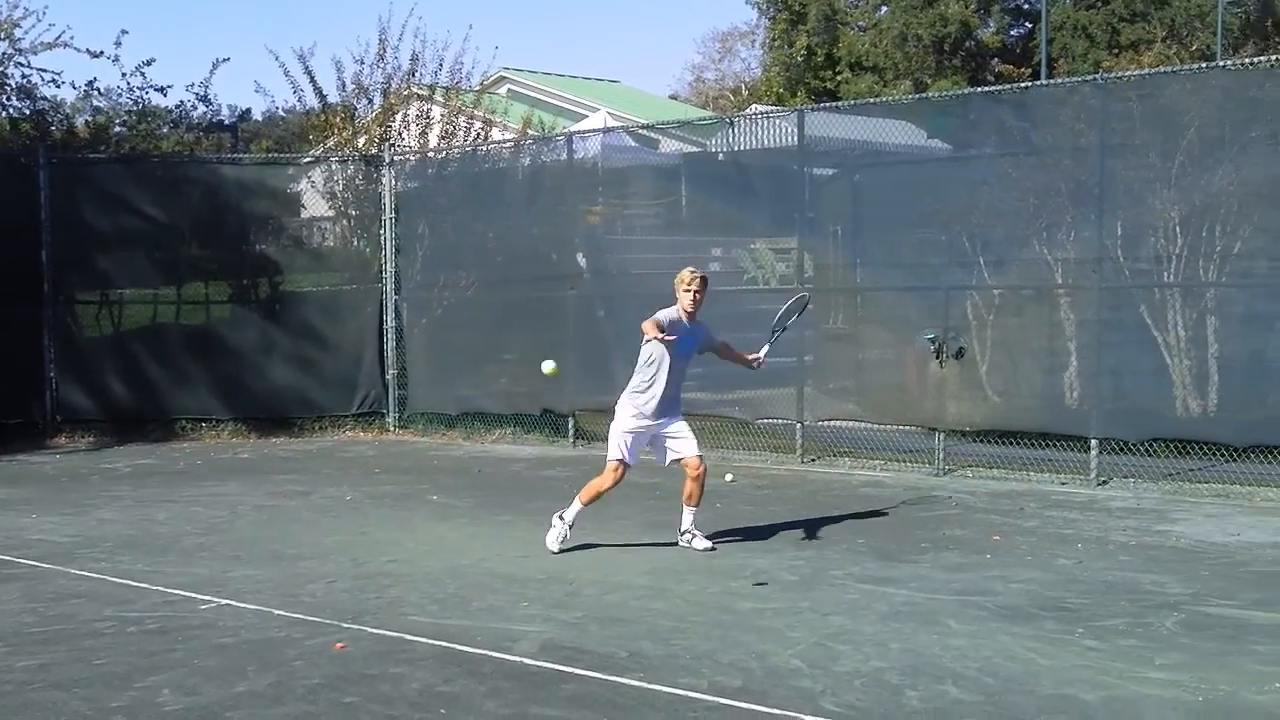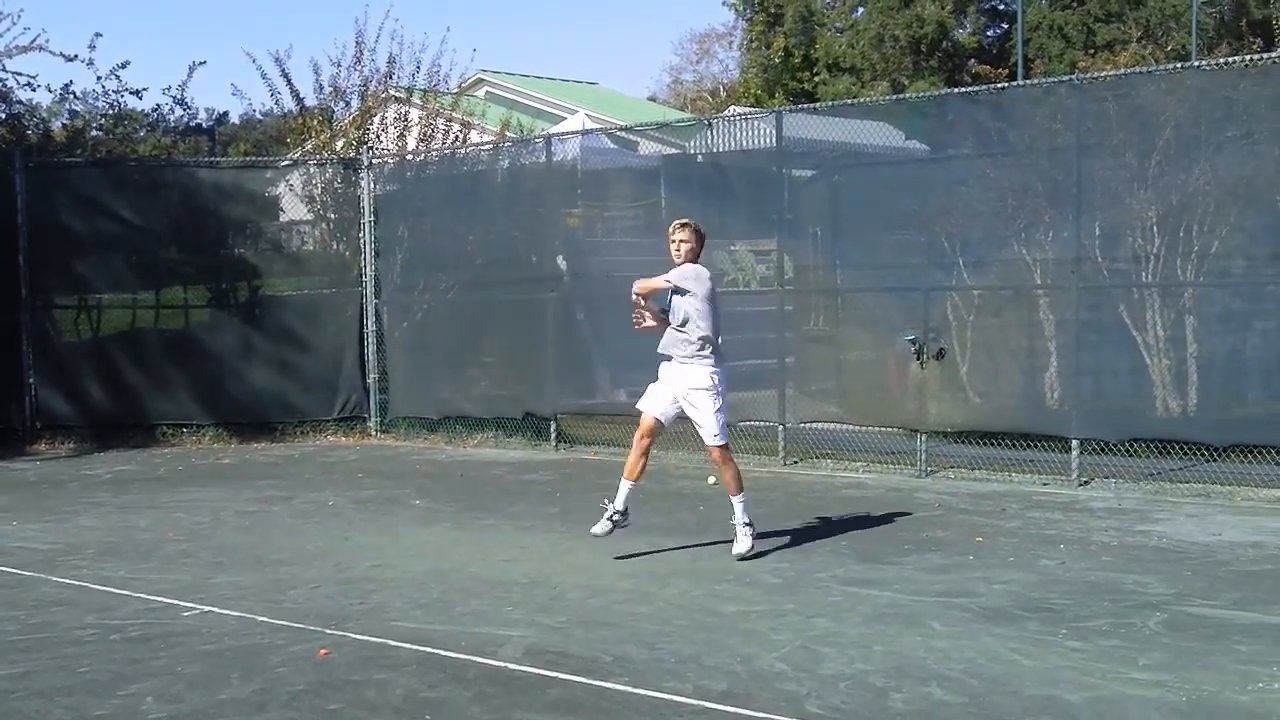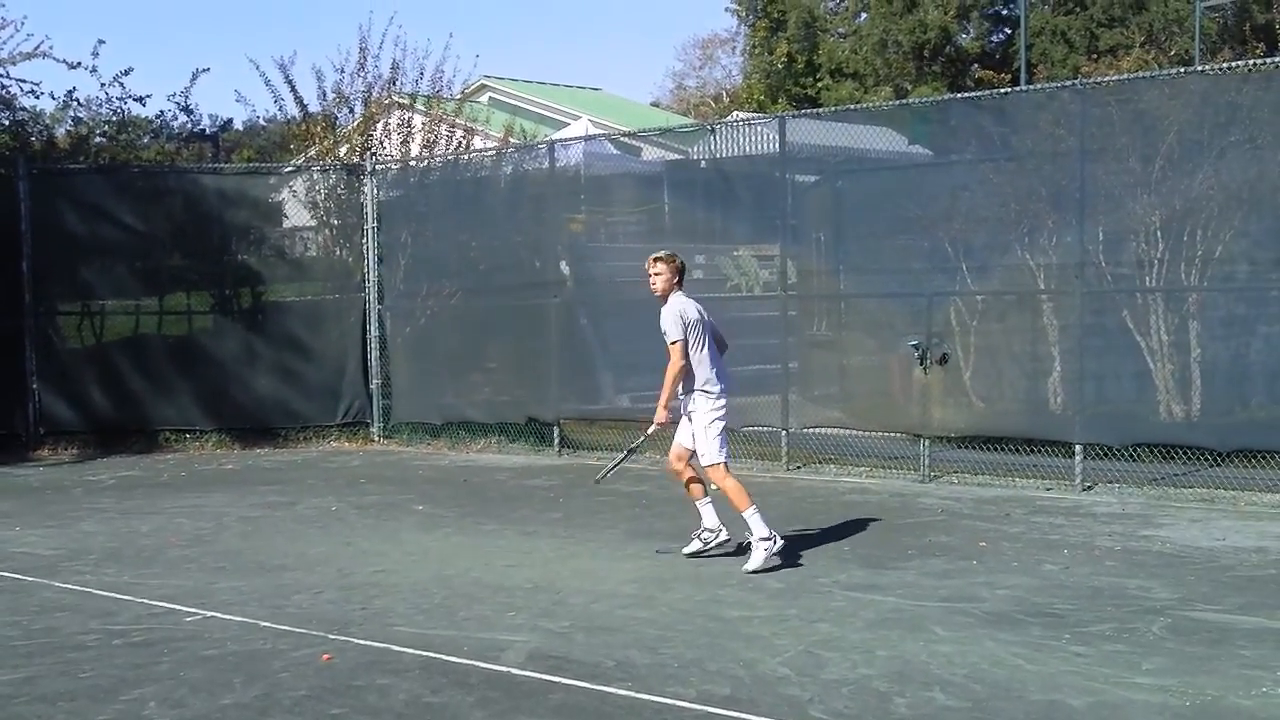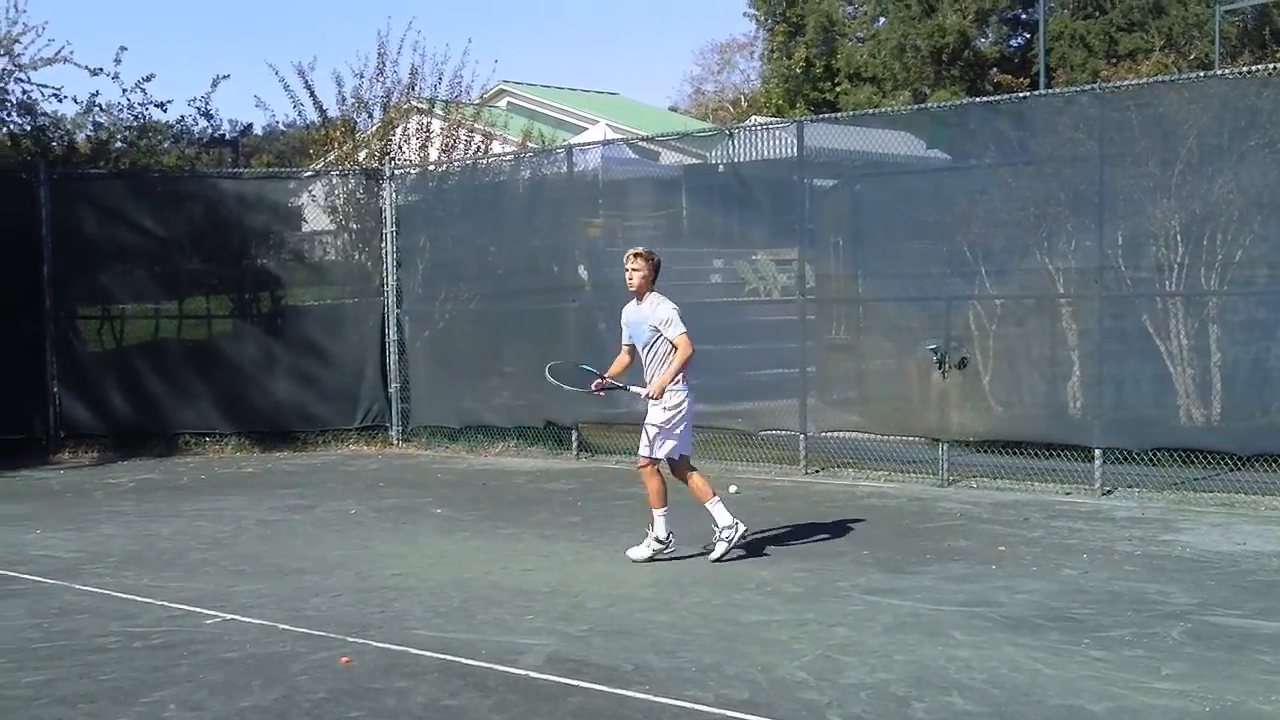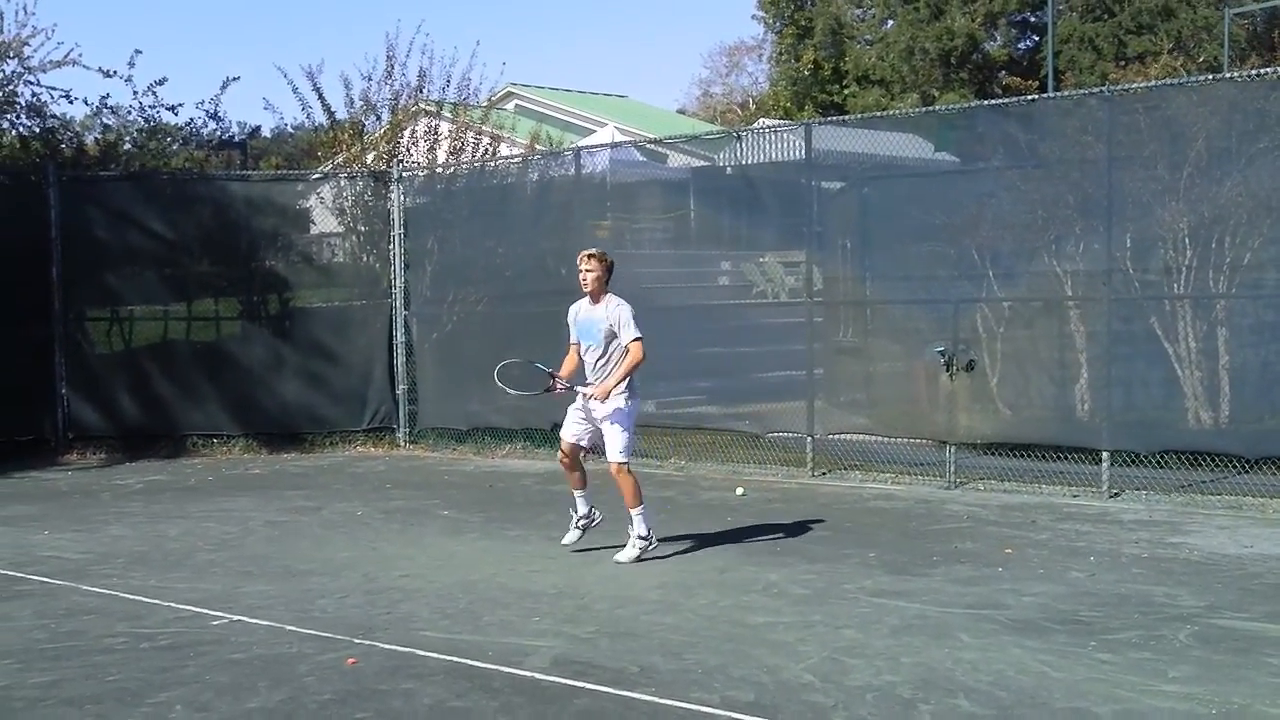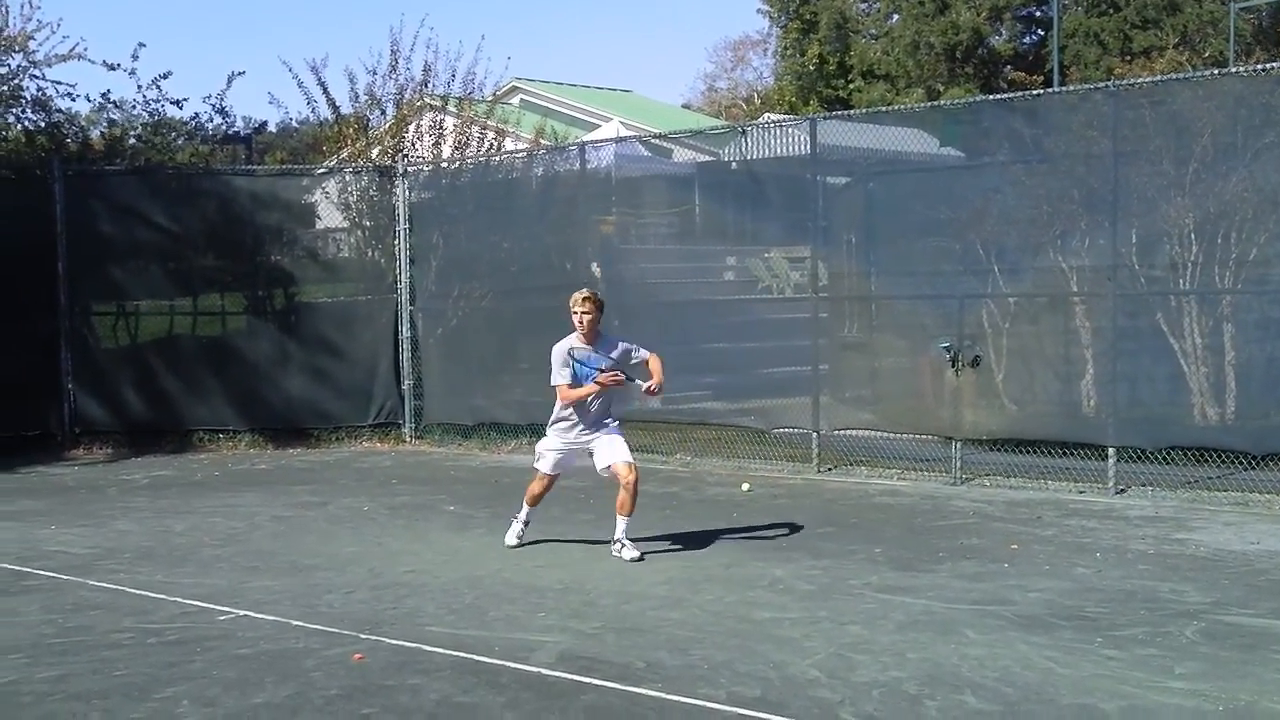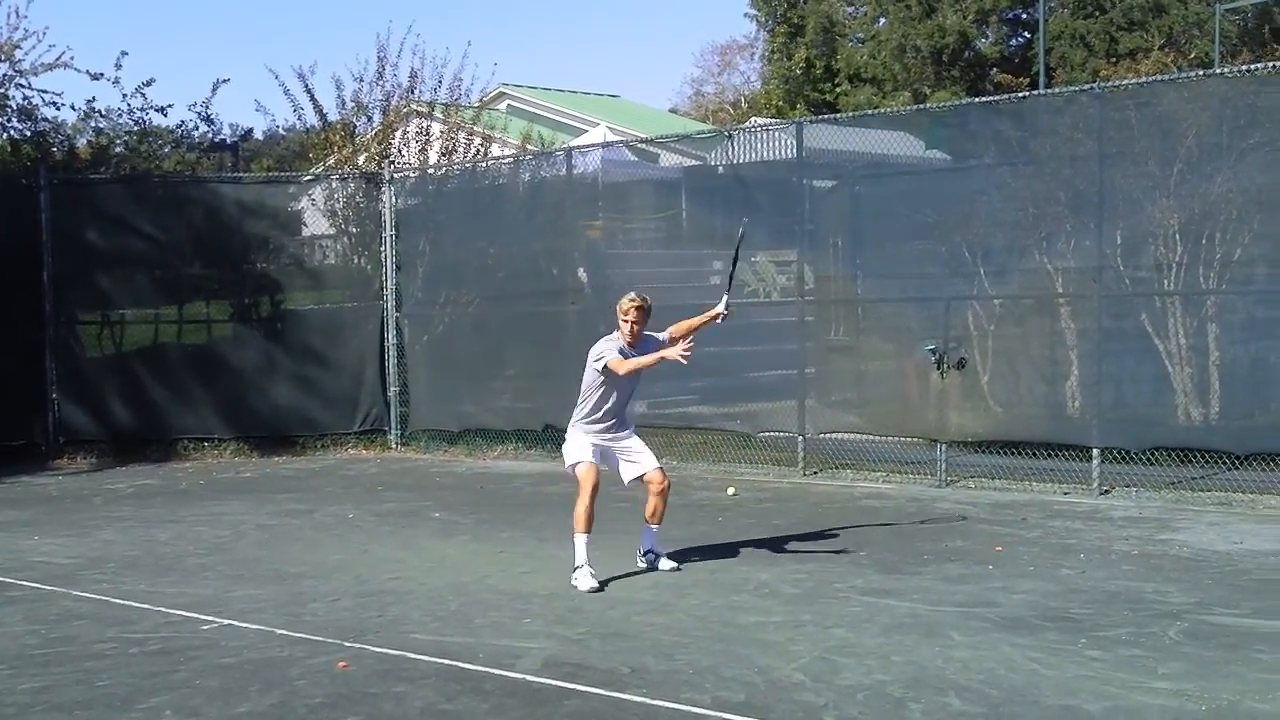
dt=0.4s
person 1, frame 1
left shoulder: (700, 331)
right shoulder: (667, 317)
left elbow: (720, 348)
right elbow: (648, 324)
left wrist: (746, 359)
right wrist: (654, 333)
left hip: (669, 415)
right hip: (635, 411)
left knee: (697, 469)
right knee: (612, 476)
left ankle: (687, 530)
right ankle: (565, 519)
person 1, frame 2
left shoulder: (696, 273)
right shoulder: (675, 284)
left elbow: (640, 288)
left wrist: (640, 295)
right wrist: (656, 318)
left hip: (701, 375)
right hip: (671, 371)
left knee: (718, 453)
right knee: (643, 434)
left ankle: (744, 524)
right ankle: (619, 509)
person 1, frame 3
left shoulder: (671, 311)
right shoulder: (692, 307)
left elbow: (678, 362)
right elbow: (721, 346)
left wrist: (663, 405)
left hip: (704, 400)
right hip: (700, 399)
left knee: (717, 473)
right knee: (677, 461)
left ankle: (764, 537)
right ankle: (712, 528)
person 1, frame 4
left shoulder: (662, 308)
right shoulder: (629, 312)
left elbow: (686, 348)
right elbow: (626, 355)
left wrist: (663, 381)
right wrist: (606, 378)
left hip: (670, 399)
right hip: (662, 400)
left knee: (646, 464)
right knee: (680, 466)
left ankle: (660, 537)
right ankle: (727, 524)
person 1, frame 5
left shoulder: (619, 309)
right shoulder: (576, 311)
left elbow: (637, 352)
left wrist: (610, 385)
right wrist: (560, 377)
left hip: (618, 400)
right hip: (590, 397)
left knee: (618, 467)
right knee: (566, 455)
left ankle: (642, 535)
right ankle: (585, 514)
person 1, frame 6
left shoulder: (616, 347)
right shoulder: (562, 349)
left elbow: (651, 357)
right elbow: (565, 397)
left wrist: (657, 378)
right wrist: (598, 386)
left hip: (603, 427)
right hip: (566, 429)
left knee: (628, 477)
right knee: (542, 484)
left ankle: (620, 538)
right ankle: (522, 520)
person 1, frame 7
left shoulder: (647, 342)
right shoulder: (605, 347)
left elbow: (677, 332)
right elbow: (623, 368)
left wrist: (713, 313)
right wrist: (664, 353)
left hip: (619, 431)
right hip: (585, 433)
left knee: (659, 482)
right knee: (589, 483)
left ankle: (648, 550)
right ankle: (581, 566)
